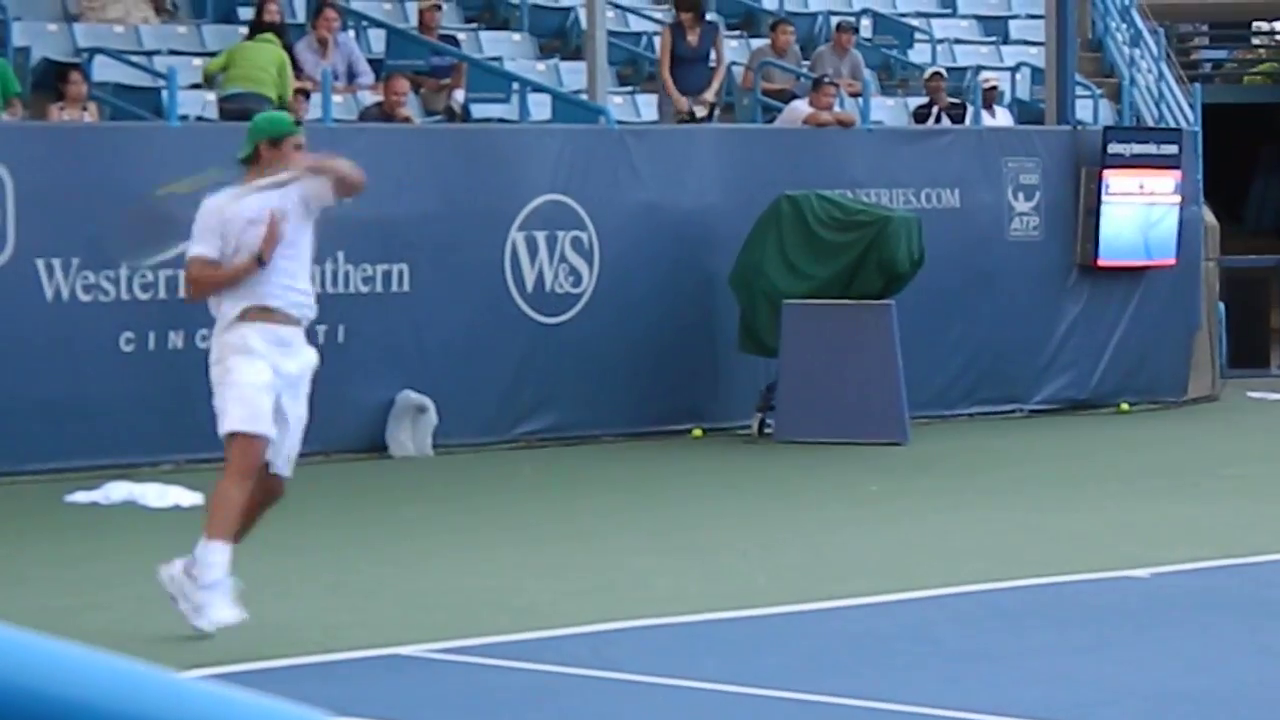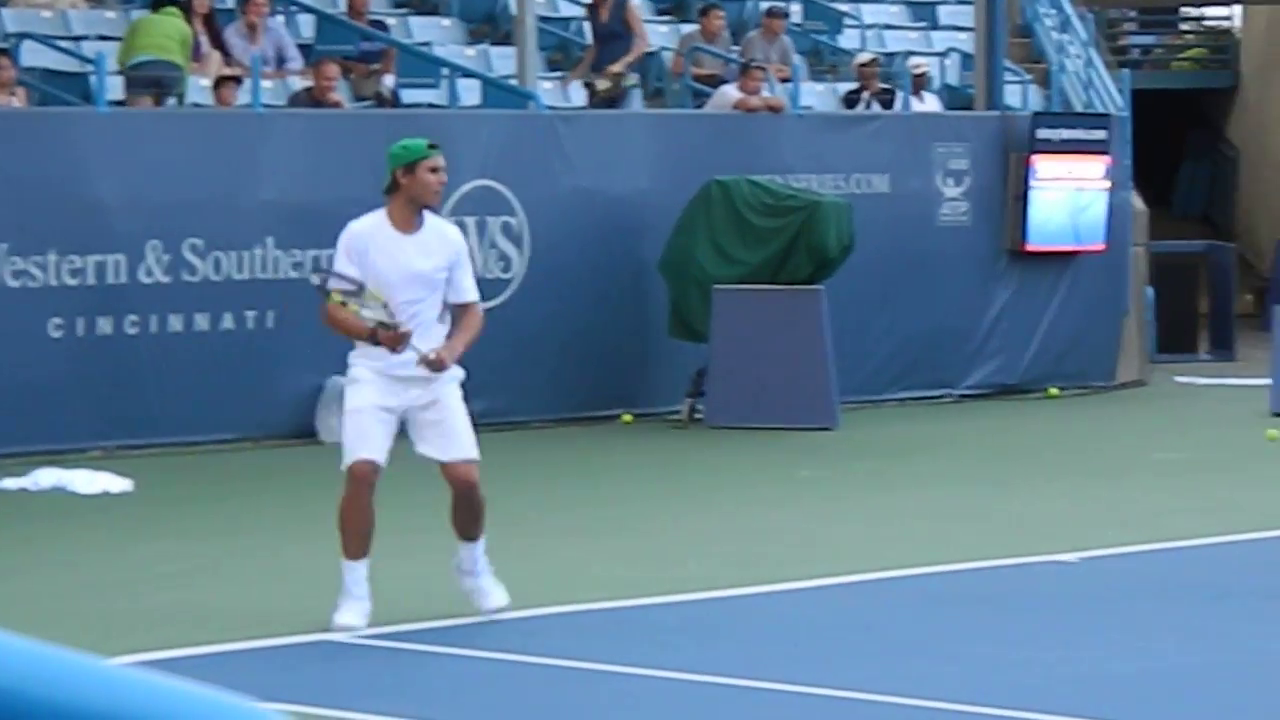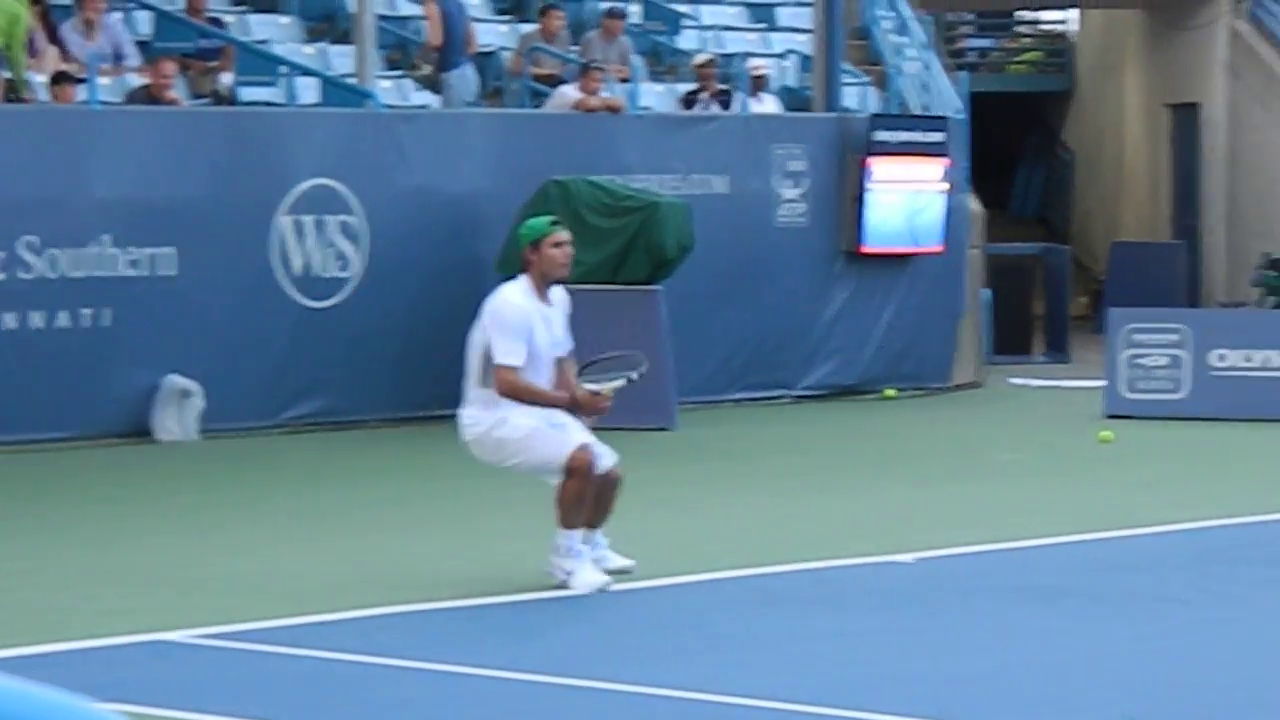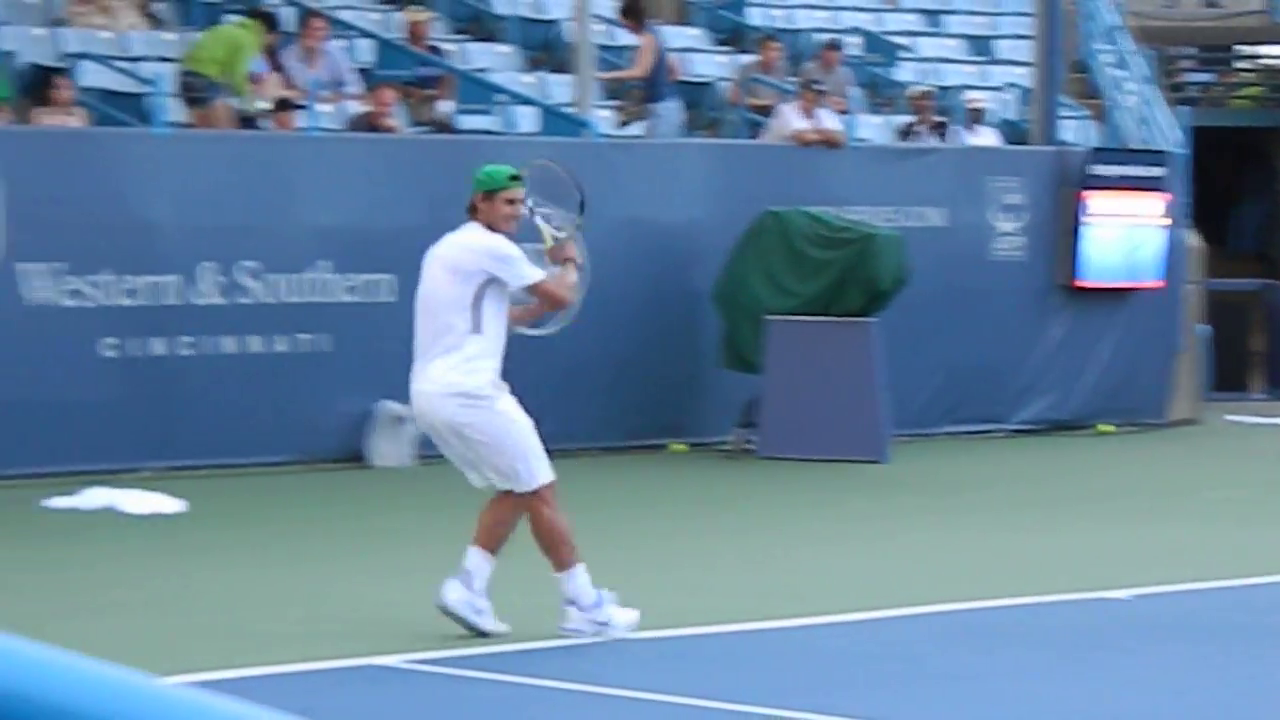
dt=0.7s
person 1, frame 1
left shoulder: (309, 189)
right shoulder: (218, 207)
left elbow: (353, 181)
right elbow: (197, 286)
left wrist: (313, 164)
right wrist: (251, 261)
left hip: (295, 353)
right hip: (246, 345)
left knee: (269, 484)
right knee: (247, 454)
left ankle: (189, 570)
right ankle: (209, 581)
person 1, frame 2
left shoulder: (449, 237)
right shoulder: (360, 233)
left elbow: (469, 312)
right elbow: (334, 311)
left wrist: (451, 350)
right wrist: (374, 335)
left hip: (434, 377)
right hip: (374, 375)
left knee: (466, 479)
right knee: (361, 473)
left ankle: (473, 566)
right ankle: (354, 590)
person 1, frame 3
left shoulder: (558, 298)
right shoulder: (511, 305)
left elbow: (561, 360)
right elbow: (508, 384)
left wrist: (577, 400)
right wrist: (572, 404)
left hip: (531, 414)
right hip: (492, 422)
left knee: (609, 473)
right knee: (579, 460)
left ankle: (592, 545)
right ankle: (568, 557)
person 1, frame 4
left shoulder: (448, 248)
right shoulder: (492, 247)
right elbow: (559, 298)
left wrist: (526, 312)
right wrist: (569, 263)
left hip: (431, 395)
right hip: (468, 392)
left knee: (516, 490)
right knee: (538, 495)
left ankle: (466, 590)
right ankle: (585, 607)
